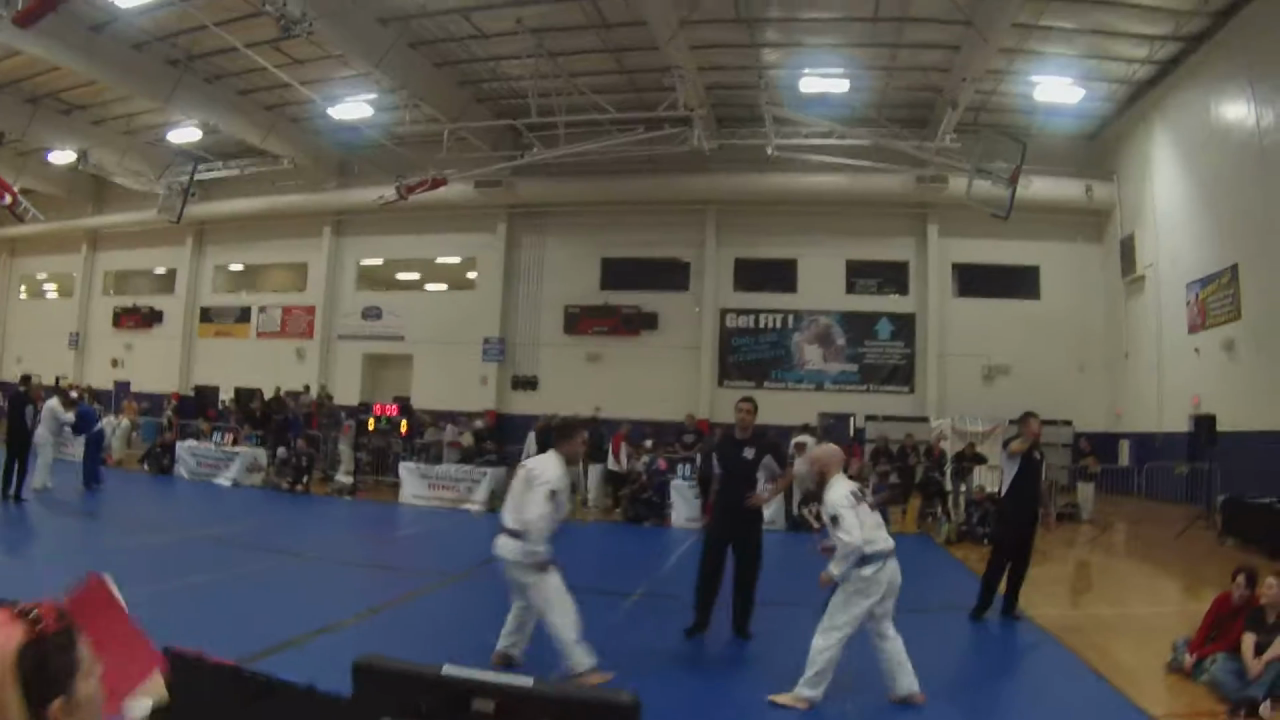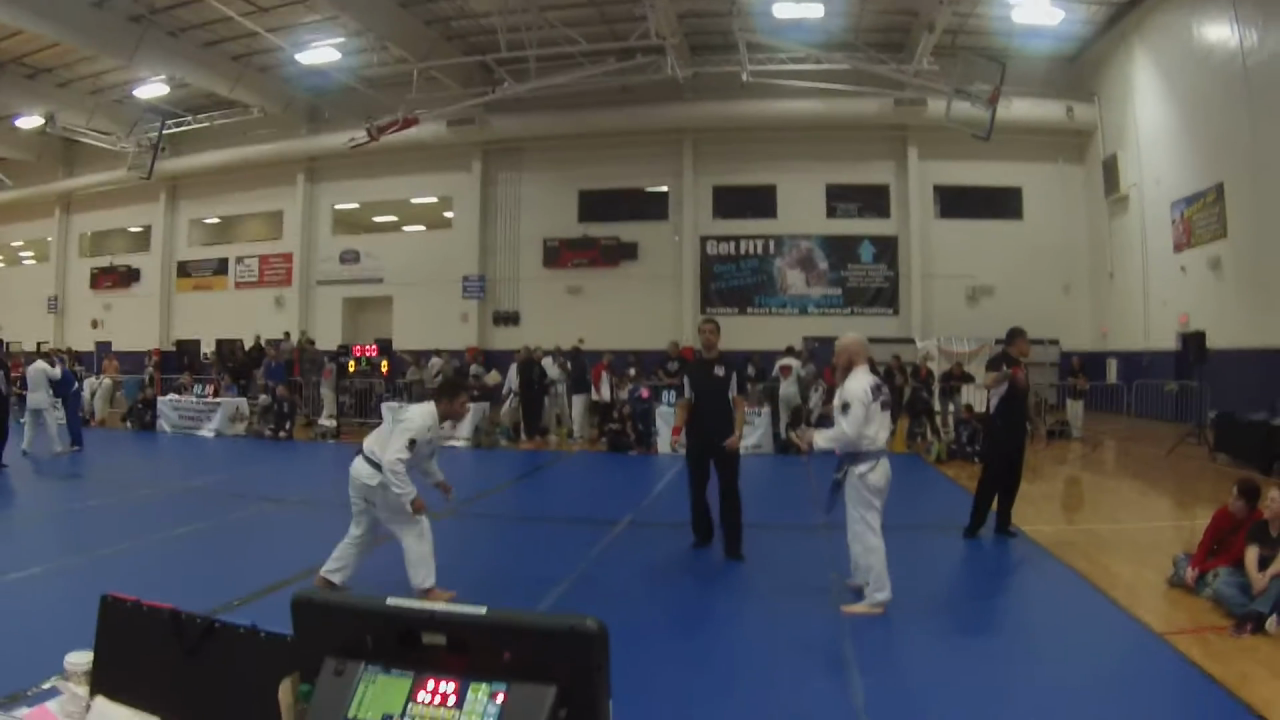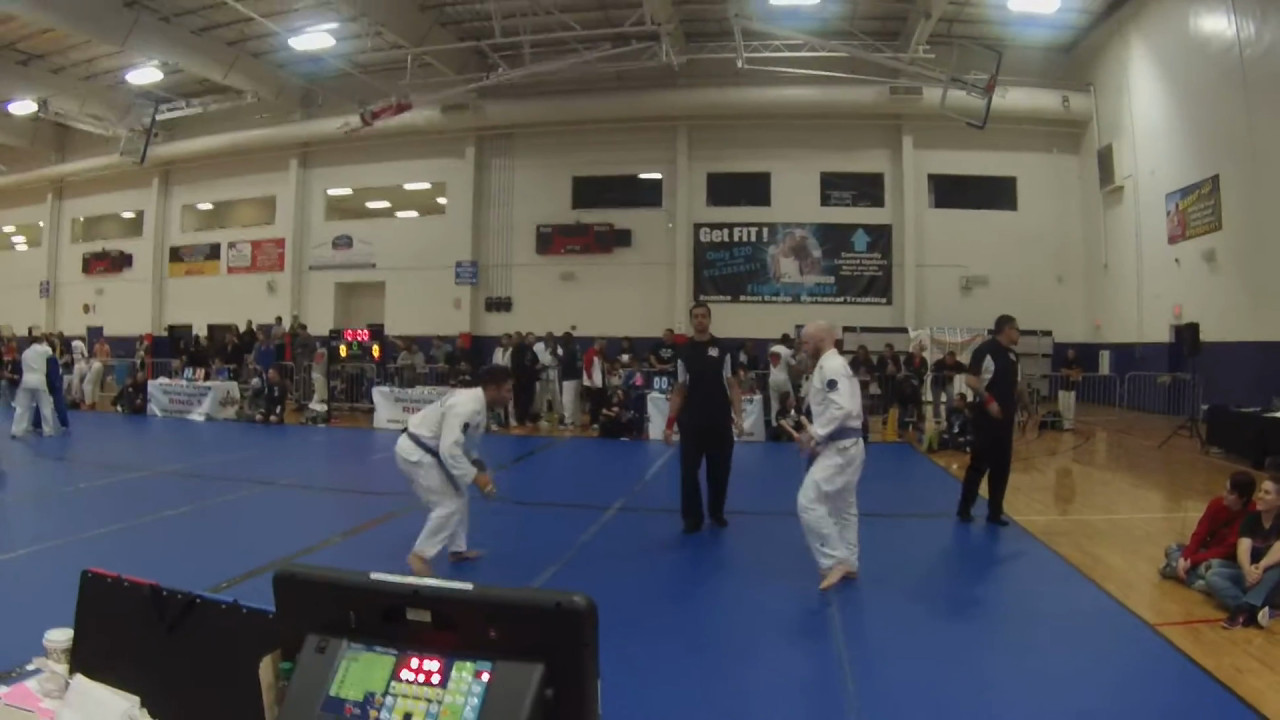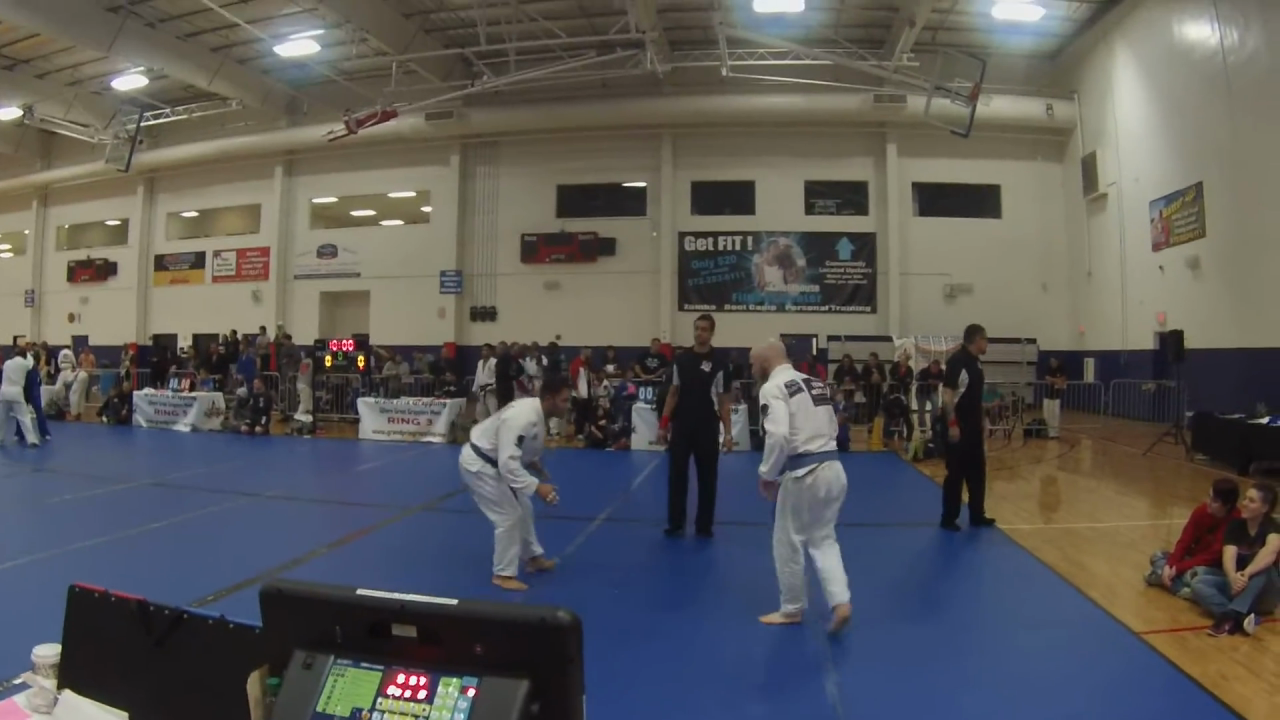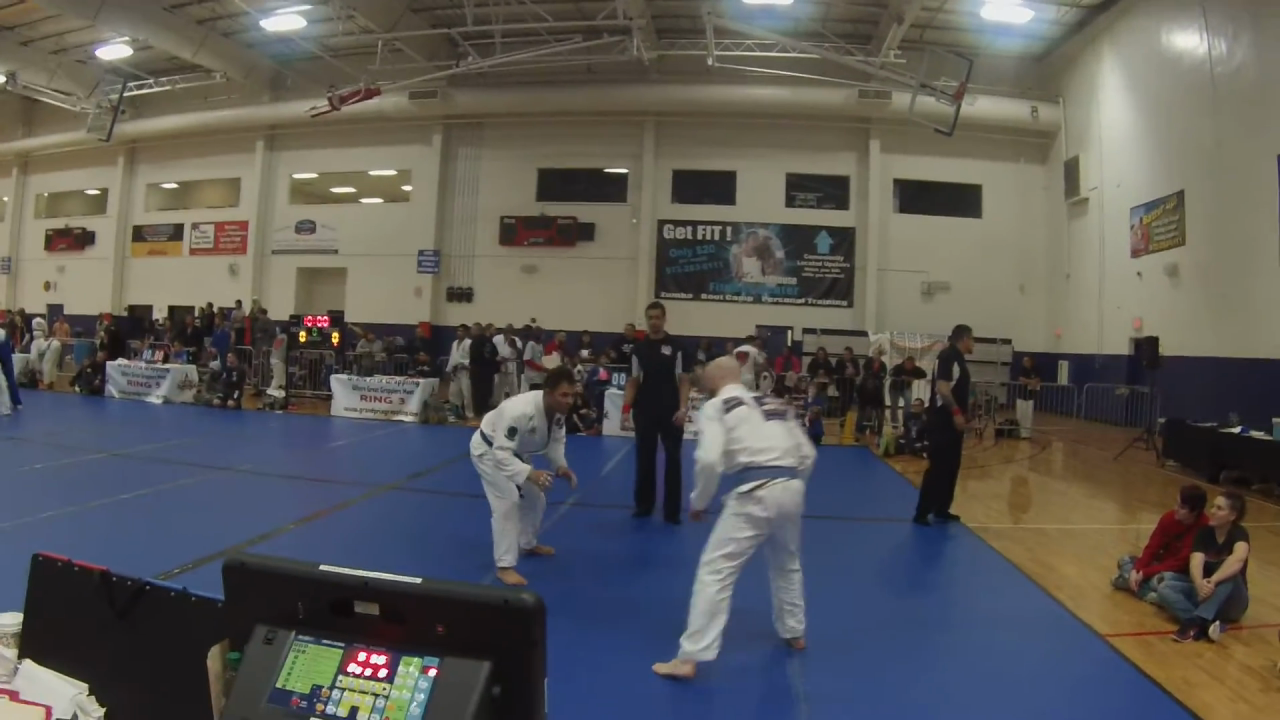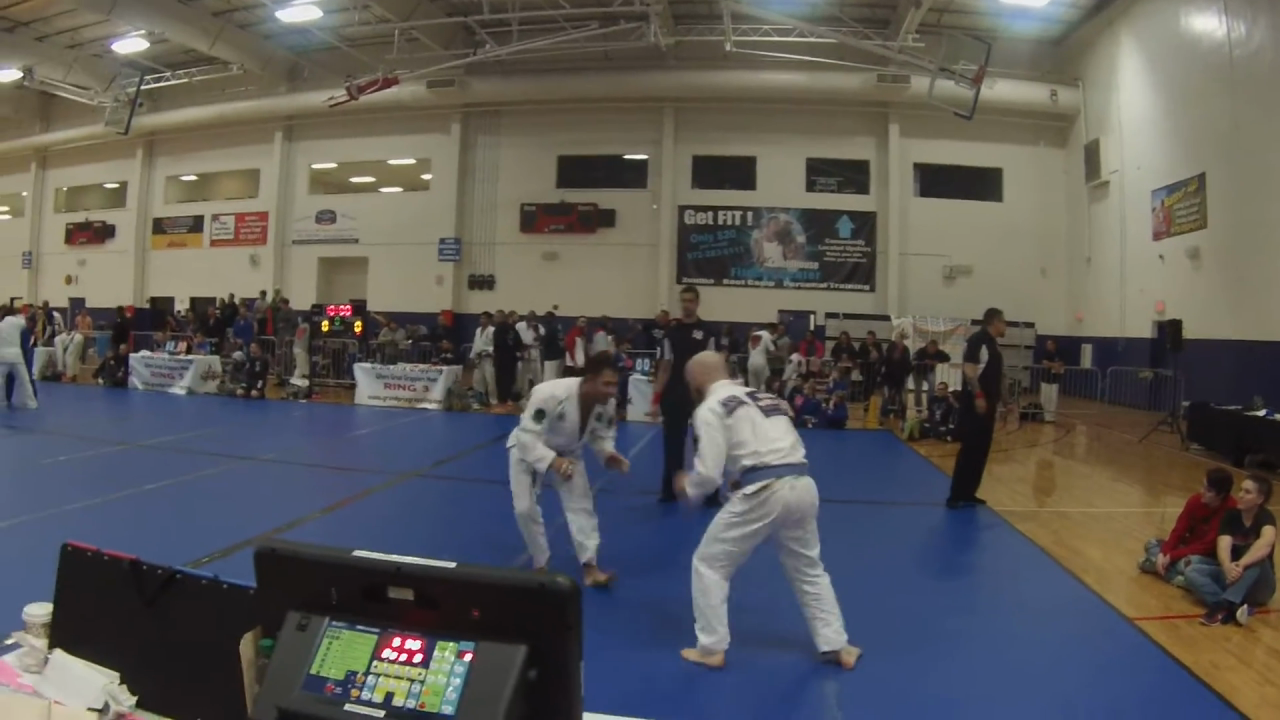
dt=0.7s
person 1, frame 1
left shoulder: (834, 497)
right shoulder: (853, 489)
left elbow: (852, 542)
left wrist: (834, 570)
right wrist: (836, 545)
left hip: (868, 571)
right hip: (888, 566)
left knee: (830, 632)
right knee: (884, 630)
left ankle: (804, 694)
right ankle: (908, 690)
person 1, frame 2
left shoulder: (853, 386)
right shoulder: (877, 384)
left elbow: (847, 431)
left wrist: (816, 438)
left hip: (863, 468)
right hip: (877, 463)
left knee: (864, 533)
right knee: (864, 529)
left ankle: (875, 599)
right ankle: (868, 577)
person 1, frame 3
left shoulder: (830, 365)
right shoulder: (832, 365)
left elbow: (841, 408)
left wrist: (813, 433)
right wrist: (816, 435)
left hip: (840, 447)
right hip: (848, 444)
left knee: (810, 503)
right knee: (844, 508)
left ankle: (836, 561)
right ankle: (847, 563)
person 1, frame 4
left shoulder: (772, 388)
right shoulder: (815, 384)
left elbow: (777, 436)
left wrist: (767, 474)
left hip: (803, 473)
right hip: (833, 468)
left knee: (788, 543)
right knee: (823, 539)
left ankle: (792, 610)
right ankle: (840, 602)
person 1, frame 5
left shoulder: (715, 408)
right shoulder: (776, 405)
left elbow: (710, 461)
right elbow: (807, 454)
left wrist: (698, 502)
left hip: (754, 493)
right hip: (791, 488)
left knee: (715, 571)
right knee: (787, 564)
left ankle: (690, 657)
right ankle: (794, 631)
person 1, frame 6
left shoulder: (710, 410)
right shoulder: (766, 399)
left elbow: (709, 473)
left wrist: (687, 485)
left hip: (764, 493)
right hip: (803, 487)
left knee: (709, 563)
right knee: (809, 570)
left ankle: (711, 648)
right ankle: (837, 647)
person 2, frame 1
left shoulder: (765, 446)
right shoulder: (722, 445)
left elbow: (787, 476)
left wrist: (767, 497)
right wrist: (710, 510)
left hip: (749, 517)
right hip: (722, 514)
left knee: (746, 572)
right knee: (709, 566)
left ankle: (741, 623)
right ankle: (700, 620)
person 2, frame 2
left shoulder: (729, 367)
right shoulder: (691, 369)
left elbow: (739, 404)
right elbow: (684, 405)
left wrist: (737, 434)
right wrist: (677, 431)
left hip: (724, 438)
right hip: (697, 438)
left knee: (729, 490)
right knee: (697, 489)
left ankle: (733, 545)
right ankle: (702, 534)
person 2, frame 3
left shoulder: (723, 349)
right shoulder: (685, 353)
left elbow: (732, 385)
right elbow: (679, 390)
left wrist: (738, 415)
right wrist: (670, 423)
left hip: (720, 419)
right hip: (692, 419)
left knee: (720, 468)
right knee: (689, 470)
left ankle: (716, 512)
right ankle: (693, 519)
person 2, frame 4
left shoulder: (718, 363)
right shoulder: (681, 359)
left elbow: (724, 401)
right elbow: (673, 393)
left wrist: (728, 433)
right wrist: (663, 424)
left hip: (707, 427)
right hip: (681, 425)
left knee: (707, 477)
right knee: (677, 473)
left ankle: (704, 525)
right ankle: (675, 522)
person 2, frame 5
left shoulder: (676, 347)
right shoulder: (639, 348)
left elbow: (684, 382)
right elbow: (633, 382)
left wrist: (682, 409)
right wrist: (626, 409)
left hip: (670, 411)
right hip: (645, 411)
left knee: (674, 461)
right knee: (645, 459)
left ankle: (672, 510)
right ankle: (644, 505)
person 2, frame 6
left shoulder: (707, 332)
right shoulder: (671, 332)
right elbow: (664, 368)
right wrist: (656, 399)
right hip: (674, 395)
right knee: (672, 445)
left ankle: (710, 494)
right ankle: (670, 491)
person 3, frame 1
left shoulder: (538, 463)
right shoulder: (553, 474)
right elbow: (536, 519)
right wrist: (540, 557)
left hip: (508, 544)
right hip: (522, 551)
left knee: (526, 603)
right knee: (560, 609)
left ankle: (504, 653)
right ankle: (583, 670)
person 3, frame 2
left shoulder: (428, 416)
right shoulder: (419, 423)
left elbow: (424, 455)
right elbow: (393, 462)
left wrist: (438, 479)
right wrist: (411, 497)
left hip: (363, 470)
right hip: (376, 477)
left knee: (361, 531)
right knee: (415, 528)
left ankle: (328, 577)
right ankle: (426, 589)
person 3, frame 3
left shoulder: (476, 402)
right shoulder: (466, 407)
left elbow: (463, 440)
right elbow: (449, 449)
left wrist: (475, 461)
right wrist: (474, 476)
left hip: (423, 450)
right hip: (414, 453)
left knee: (457, 498)
right knee: (450, 504)
left ankle: (457, 549)
right ankle: (420, 555)
person 3, frame 4
left shoulder: (536, 409)
right shoulder: (521, 419)
right elbow: (509, 464)
left wrist: (533, 463)
right wrist: (537, 486)
left hip: (491, 461)
right hip: (478, 464)
left knee: (522, 508)
right knee: (510, 517)
left ankle: (534, 557)
right ankle: (503, 574)
person 3, frame 5
left shoulder: (558, 409)
right shoulder: (518, 411)
left elbow: (556, 438)
right elbow: (501, 454)
left wrist: (561, 465)
right wrist: (531, 473)
left hip: (516, 451)
right hip: (489, 450)
left knee: (535, 498)
right knee: (507, 504)
left ankle: (527, 543)
right ankle: (505, 566)
person 3, frame 6
left shoulder: (607, 404)
right shoulder: (550, 394)
left elbow: (602, 435)
right elbow: (527, 436)
left wrist: (608, 455)
right wrist: (552, 461)
left hip: (565, 452)
right hip: (528, 448)
left knee: (580, 502)
right knee: (525, 507)
left ankle: (589, 567)
right ankle: (541, 563)
person 4, frame 1
left shoulder: (1038, 452)
right shoulder: (1012, 443)
left elbow: (1039, 485)
right elbow: (1015, 448)
right wrist: (1031, 435)
left hip: (1029, 514)
right hip: (1009, 512)
left knee: (1021, 562)
right knee: (999, 560)
left ankle: (1009, 606)
right ankle: (982, 606)
person 4, frame 2
left shoulder: (1021, 366)
right shoulder: (998, 361)
right elbow: (988, 382)
left wrist: (1032, 421)
right wrist: (1012, 373)
left hip: (1017, 429)
right hip: (999, 429)
left knee: (1012, 478)
right knee: (991, 477)
left ankle: (1003, 523)
right ankle: (975, 524)
person 4, frame 3
left shoulder: (1012, 355)
right shoulder: (985, 350)
left elbow: (1017, 386)
right elbow: (971, 380)
right wrist: (989, 400)
left hip: (1006, 417)
right hip: (986, 417)
left knee: (1002, 466)
right knee: (979, 463)
left ankle: (994, 512)
right ankle: (964, 508)
person 4, frame 4
left shoulder: (975, 361)
right shoulder: (957, 361)
right elbow: (947, 394)
left wrist: (981, 420)
right wrist: (952, 424)
left hip: (973, 425)
right hip: (958, 426)
left knee: (977, 470)
right knee: (956, 473)
left ankle: (977, 514)
right ankle: (949, 519)
person 4, frame 5
left shoulder: (958, 358)
right shoulder: (948, 356)
right elbow: (942, 387)
left wrist: (962, 415)
right wrist: (956, 412)
left hip: (953, 420)
right hip: (943, 419)
left knee: (951, 466)
right knee: (939, 466)
left ankle: (941, 509)
right ankle: (922, 512)
person 4, frame 6
left shoulder: (992, 343)
right shoulder: (977, 340)
right elbow: (969, 370)
left wrist: (1003, 400)
right wrist: (978, 395)
left hip: (988, 404)
right hip: (975, 403)
left knee: (981, 451)
right knee: (970, 449)
left ankle: (968, 493)
right ankle: (956, 495)
